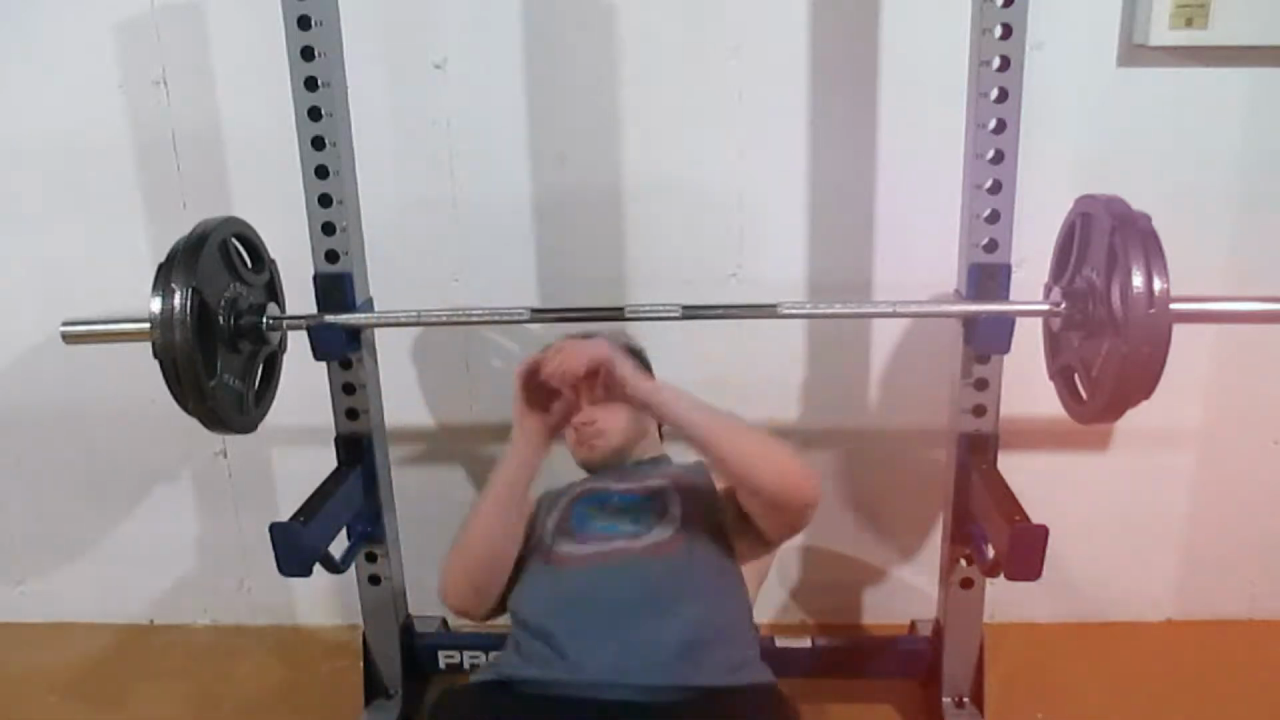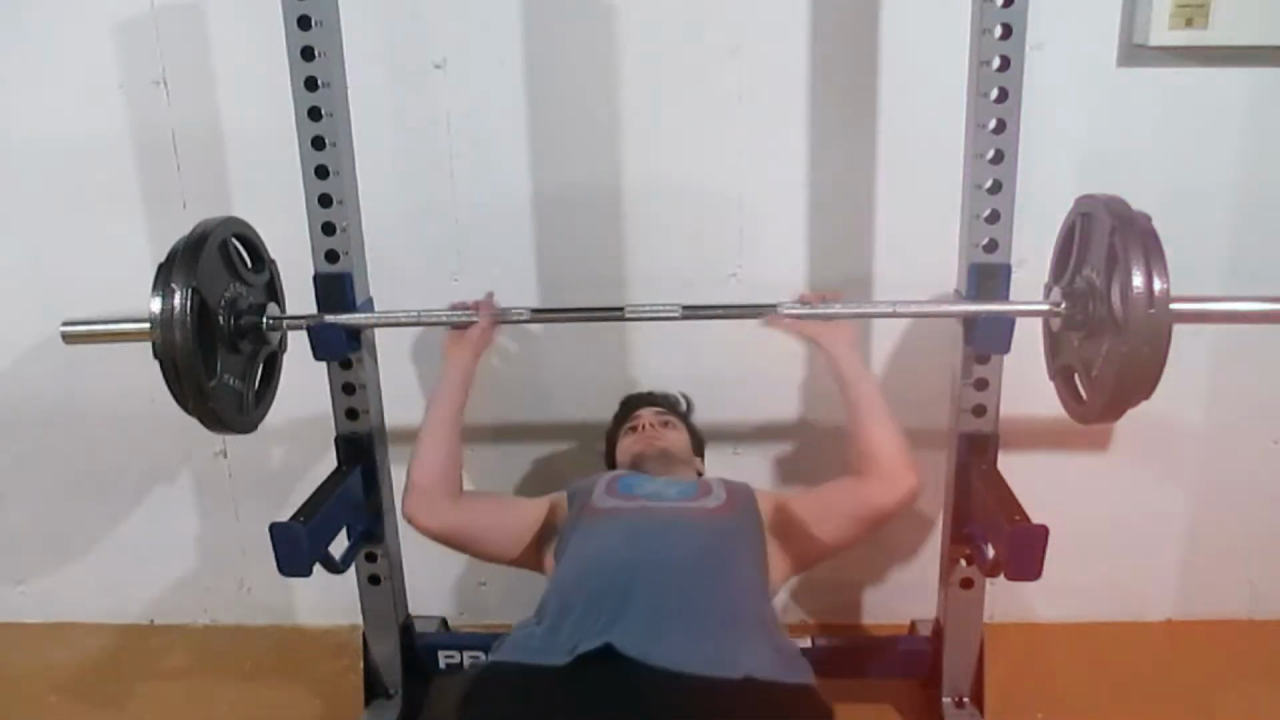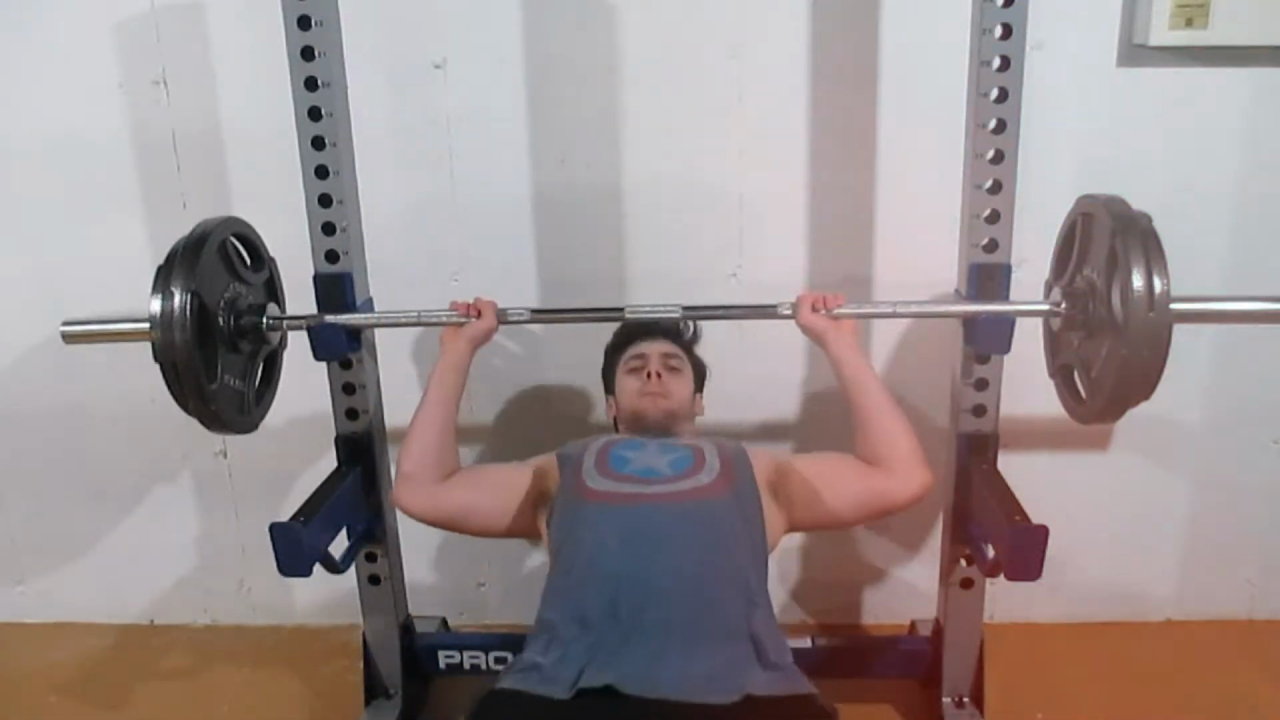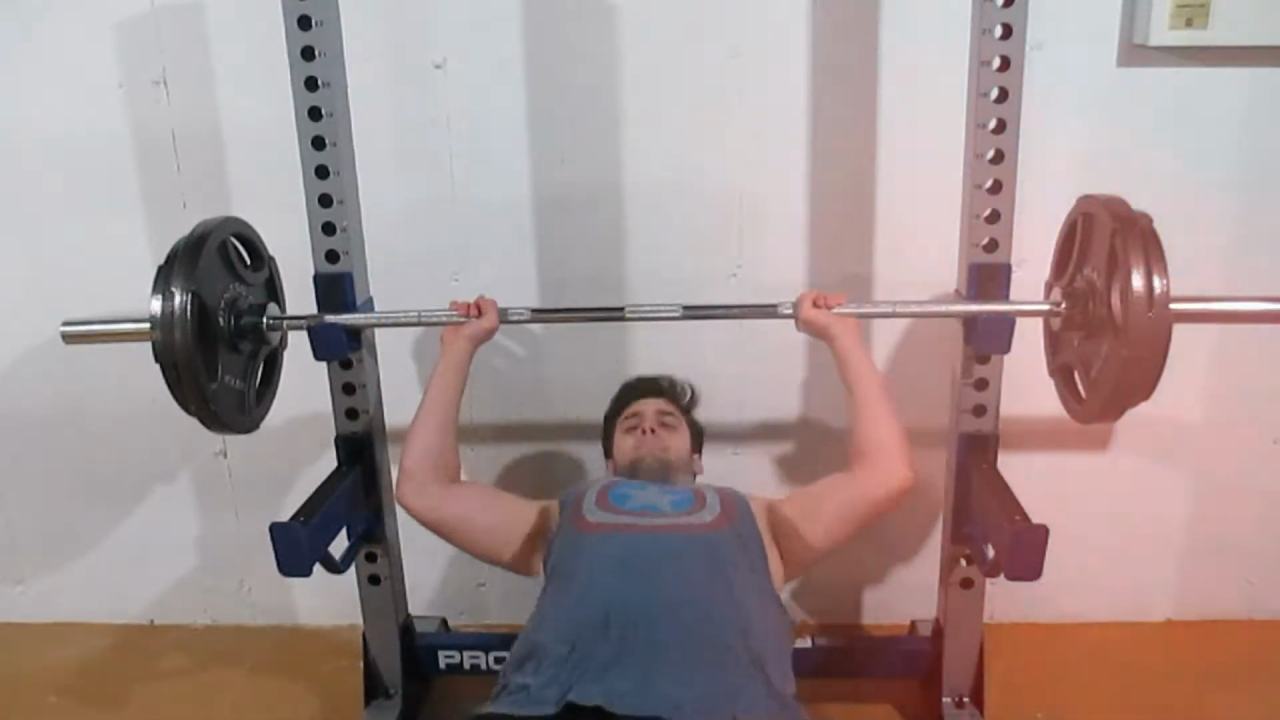
dt=0.5s
person 1, frame 1
left shoulder: (721, 485)
right shoulder: (546, 505)
left elbow: (797, 489)
right elbow: (463, 596)
left wrist: (653, 393)
right wrist: (526, 442)
person 1, frame 2
left shoulder: (756, 512)
right shoulder: (568, 510)
left elbow: (888, 482)
right elbow: (430, 504)
left wrist: (838, 349)
right wrist: (463, 357)
left hip: (729, 678)
person 1, frame 3
left shoulder: (751, 468)
right shoulder: (561, 472)
left elbow: (901, 477)
right elbow: (419, 488)
left wrist: (837, 342)
right wrist: (458, 350)
person 1, frame 4
left shoulder: (751, 519)
right shoulder: (563, 518)
left elbow: (885, 473)
right elbow: (425, 489)
left wrist: (842, 338)
right wrist: (459, 349)
